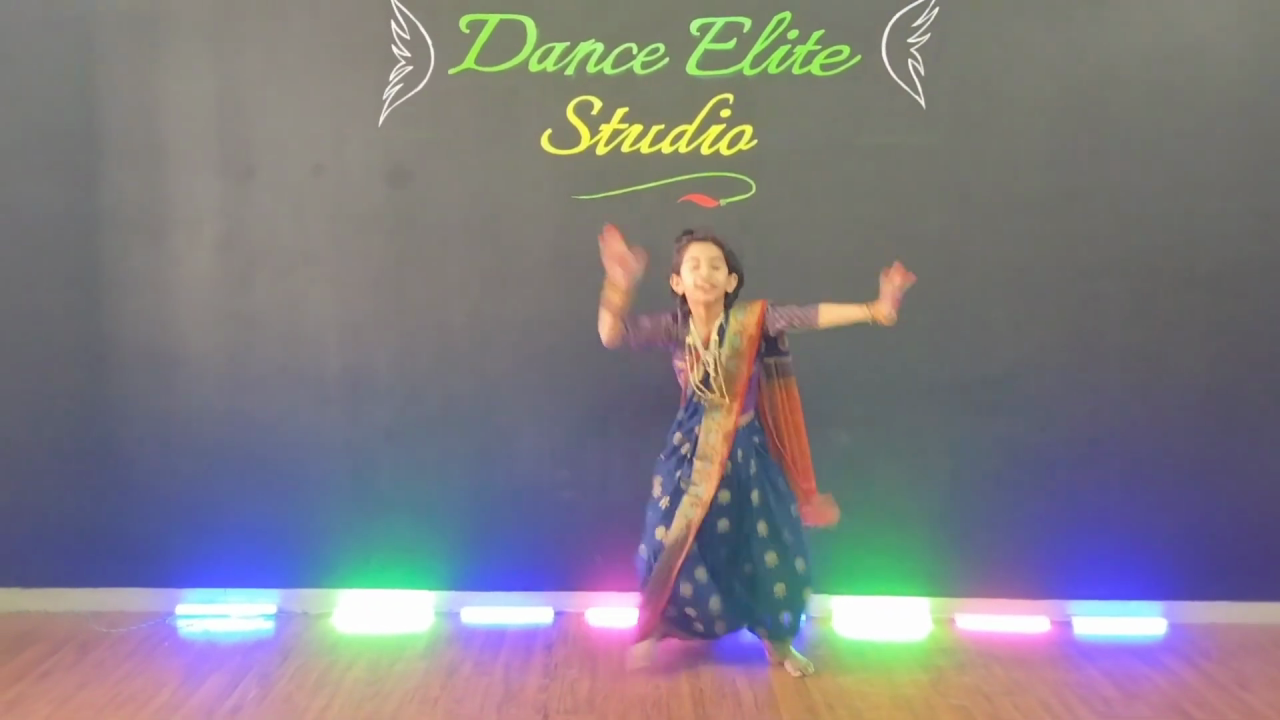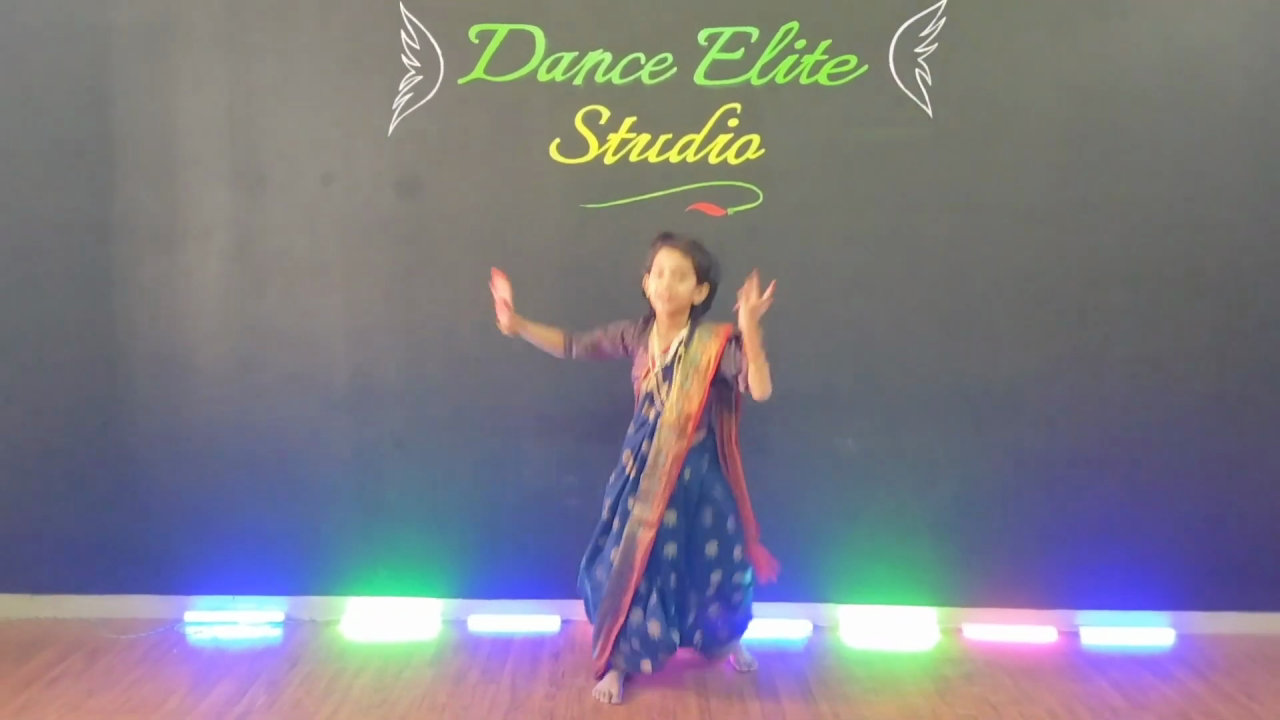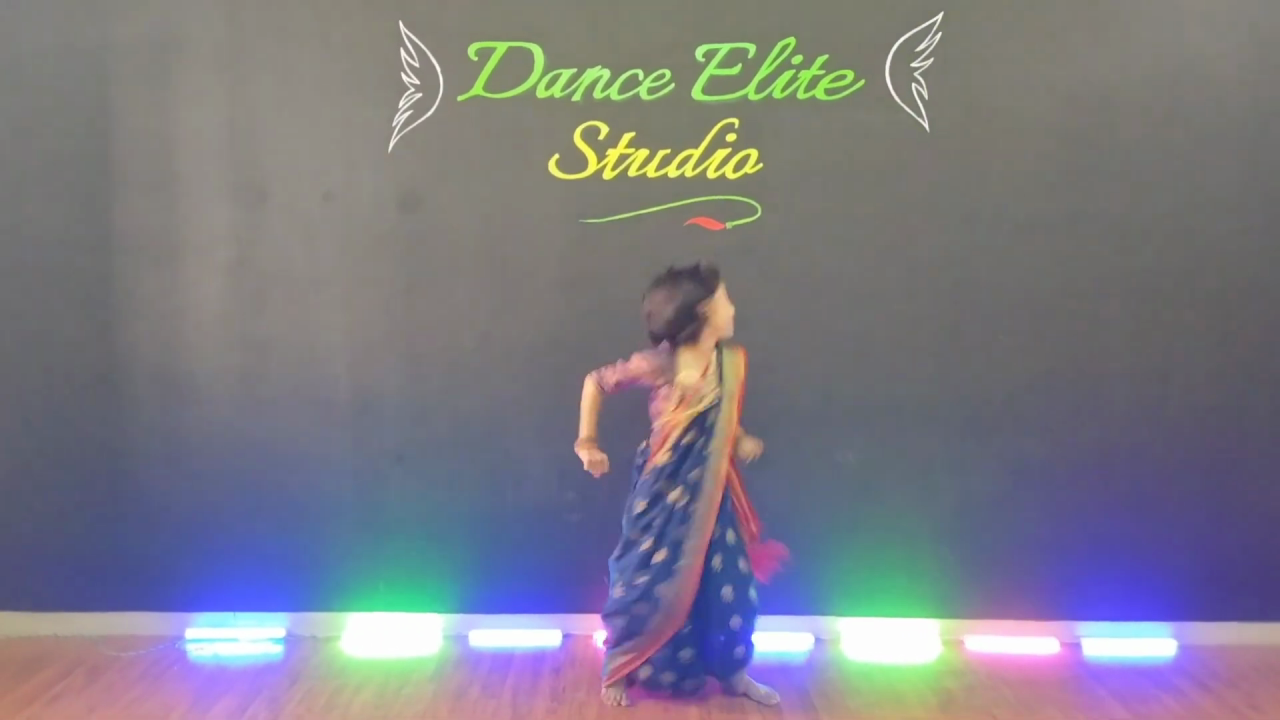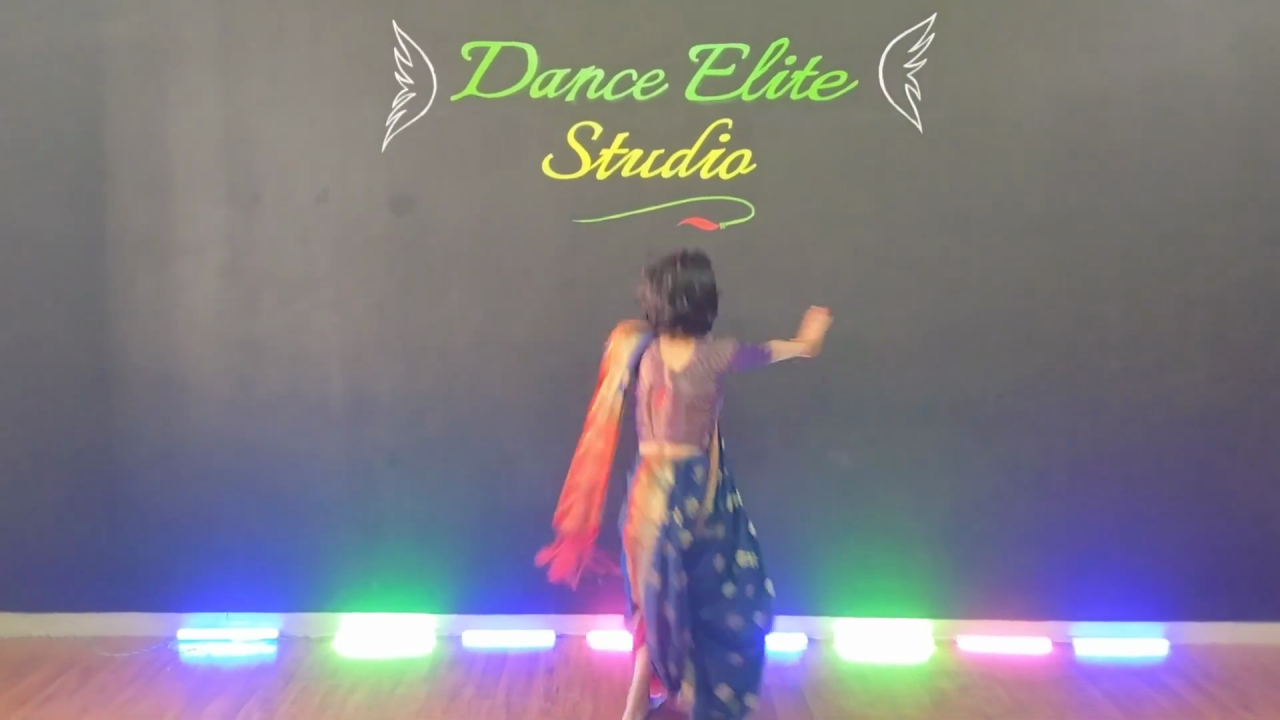
dt=0.5s
person 1, frame 1
left shoulder: (752, 319)
right shoulder: (670, 327)
left elbow: (810, 316)
right elbow: (612, 338)
left wrist: (875, 311)
right wrist: (618, 287)
left hip: (745, 450)
right hip: (689, 451)
left knee: (772, 543)
right knee: (672, 543)
left ankle: (777, 639)
right ankle: (658, 627)
person 1, frame 2
left shoulder: (717, 341)
right shoulder: (634, 335)
left elbow: (760, 390)
right elbow: (572, 345)
left wrist: (750, 330)
right wrist: (515, 323)
left hip: (696, 471)
right hip: (642, 468)
left knee: (718, 564)
right knee: (623, 562)
left ankle: (723, 641)
right ankle: (617, 662)
person 1, frame 3
left shoulder: (732, 362)
right shoulder: (657, 362)
right elbow: (596, 381)
left wrist: (739, 441)
right wrist: (588, 439)
left hip: (709, 496)
right hip: (663, 492)
left knee: (729, 586)
right knee: (652, 586)
left ankle: (731, 673)
right ankle: (625, 670)
person 1, frame 4
left shoulder: (632, 342)
right shoulder: (719, 353)
right elbow: (769, 353)
right wrist: (806, 343)
left hip: (648, 484)
right hip: (699, 487)
left knee: (661, 600)
right knee: (725, 597)
